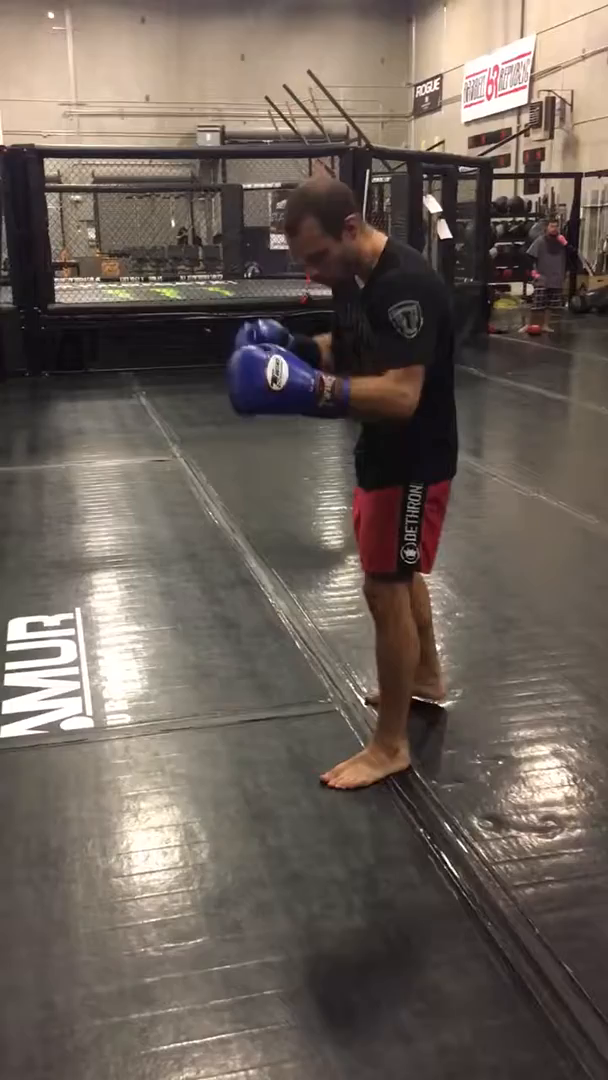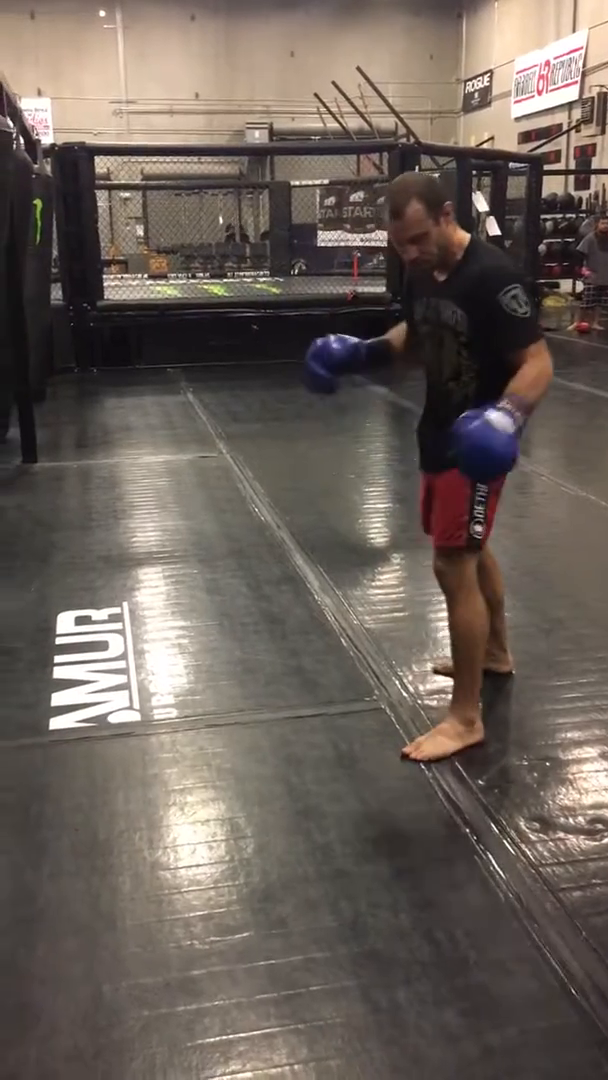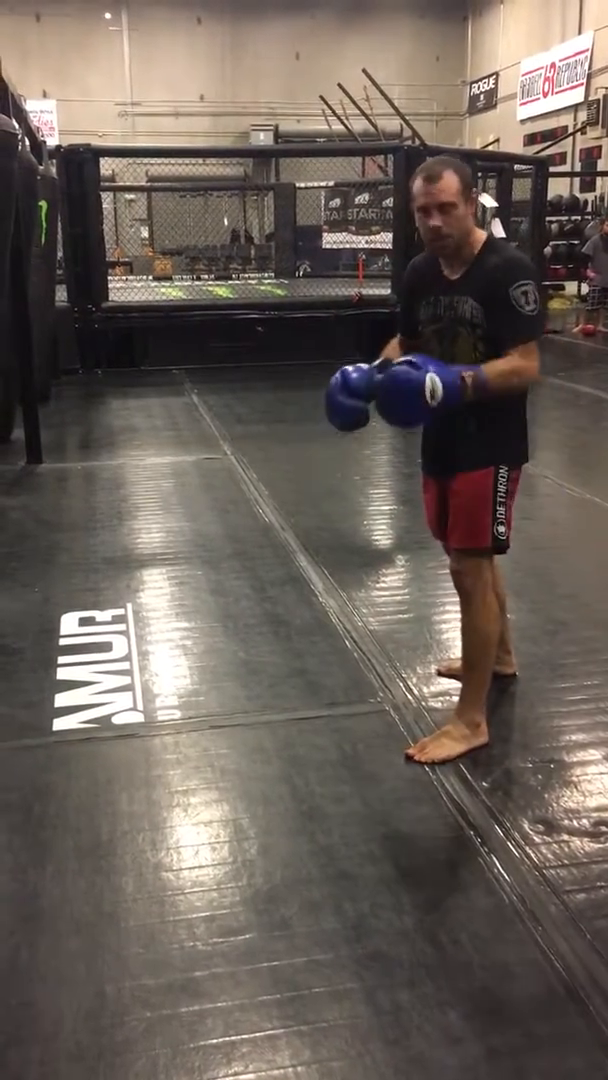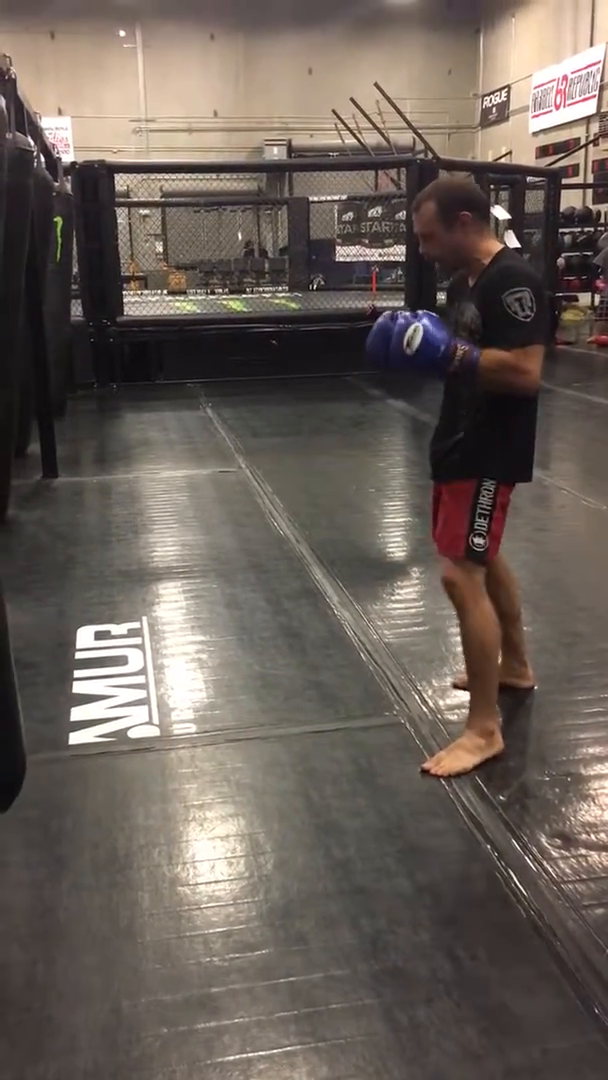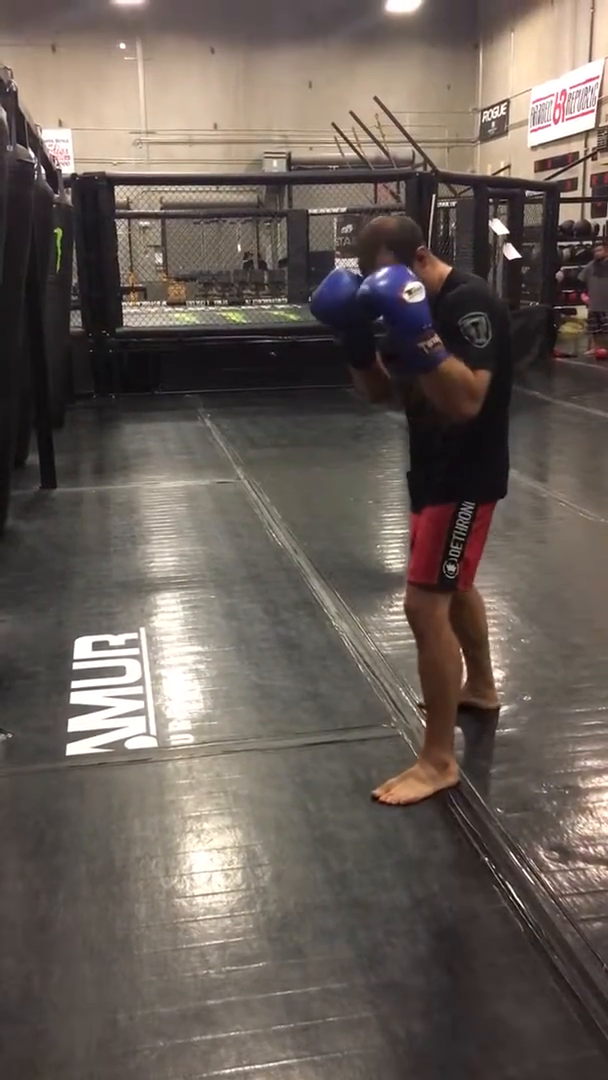
dt=1s
person 1, frame 1
left shoulder: (405, 286)
right shoulder: (353, 275)
left elbow: (399, 395)
left wrist: (307, 391)
right wrist: (292, 351)
left hip: (414, 460)
right hip: (382, 453)
left knee: (385, 588)
right knee: (400, 572)
left ankle: (390, 744)
right ankle: (426, 673)
person 1, frame 2
left shoulder: (493, 276)
right shoulder: (420, 272)
left elbow: (536, 361)
left wrist: (505, 415)
right wrist: (363, 352)
left hip: (475, 443)
right hip: (439, 435)
left knee: (454, 565)
right knee: (472, 551)
left ankle: (466, 718)
right ankle: (496, 651)
person 1, frame 3
left shoulder: (509, 270)
right shoulder: (420, 271)
left elbow: (524, 368)
left wrist: (448, 381)
right wrist: (374, 375)
left hip: (489, 447)
right hip: (441, 440)
left knee: (470, 569)
right knee: (471, 555)
left ankle: (471, 720)
right ankle: (500, 655)
person 1, frame 4
left shoulder: (513, 281)
right shoulder: (463, 279)
left elbow: (525, 373)
left wrist: (445, 351)
right wrist: (421, 344)
left hip: (491, 454)
right hip: (459, 444)
left knee: (459, 577)
right knee: (483, 557)
left ankle: (483, 728)
right ankle: (515, 665)
person 1, frame 5
left shoulder: (470, 304)
right shoulder: (417, 306)
left elbow: (467, 402)
right elbow: (379, 392)
left wrist: (419, 334)
right wrist: (355, 336)
left hip: (466, 478)
right hip: (437, 469)
left knee: (425, 604)
right knee: (455, 583)
left ankle: (438, 760)
right ankle: (481, 686)
